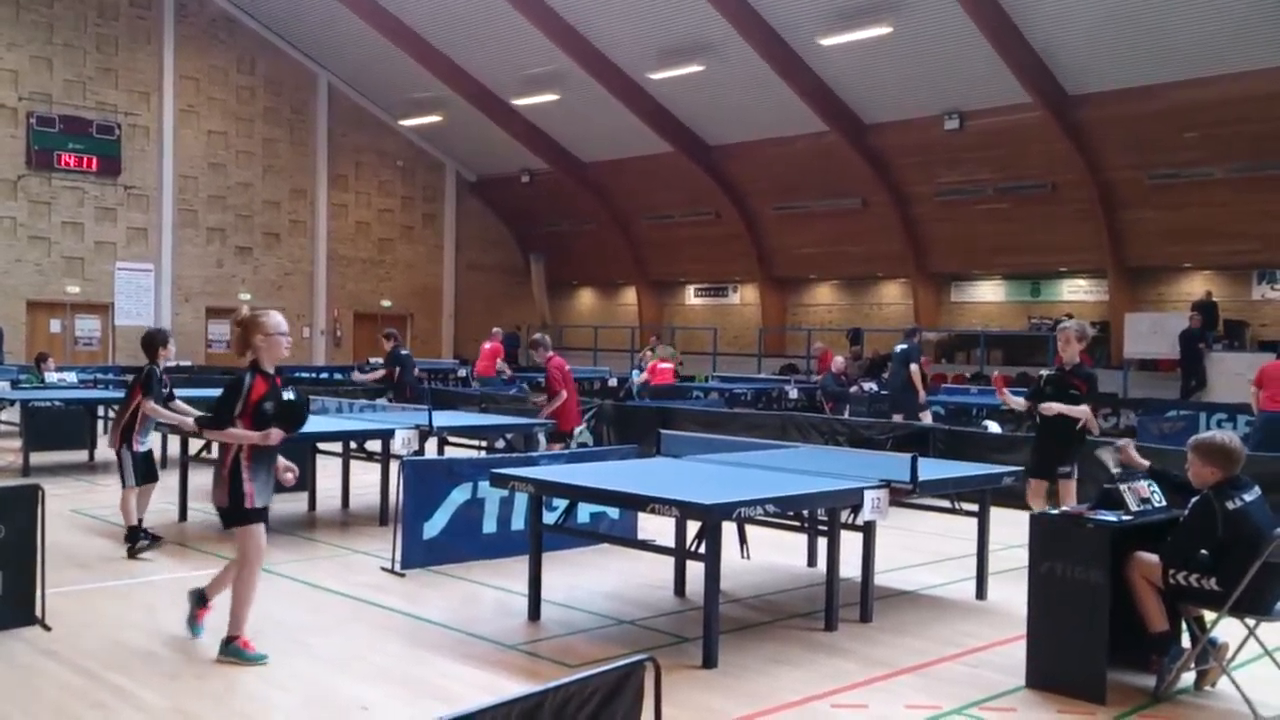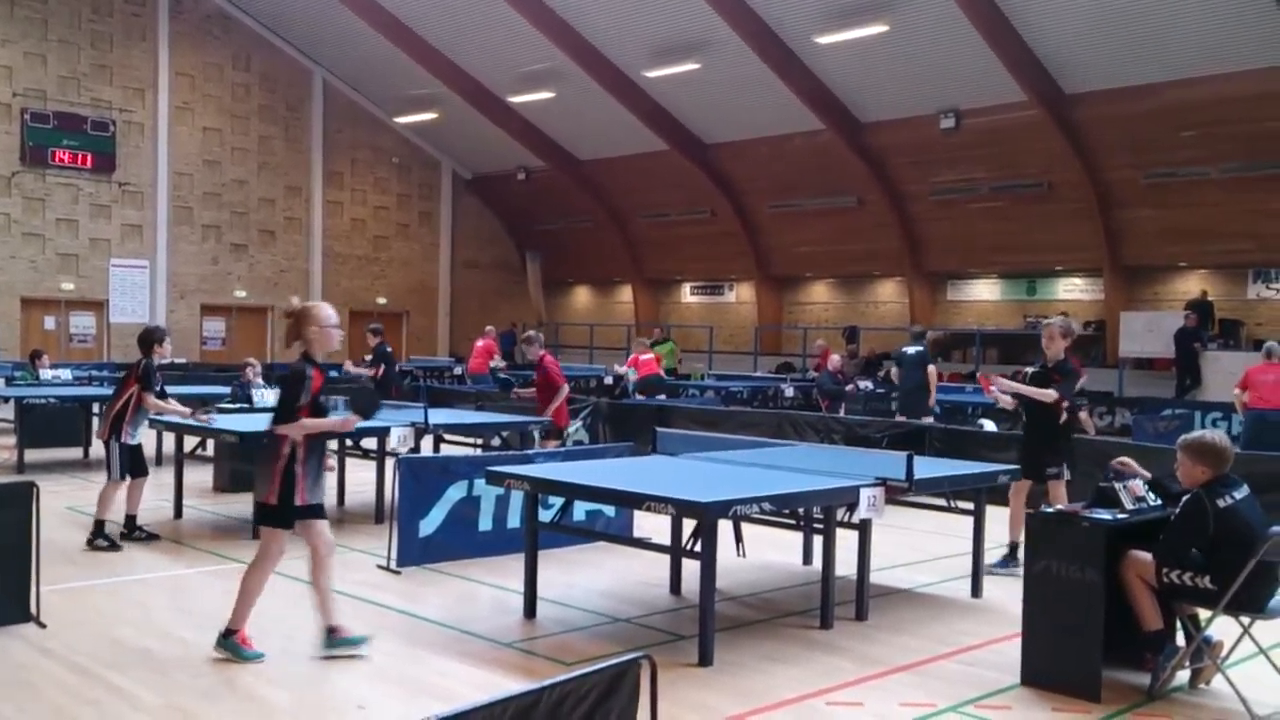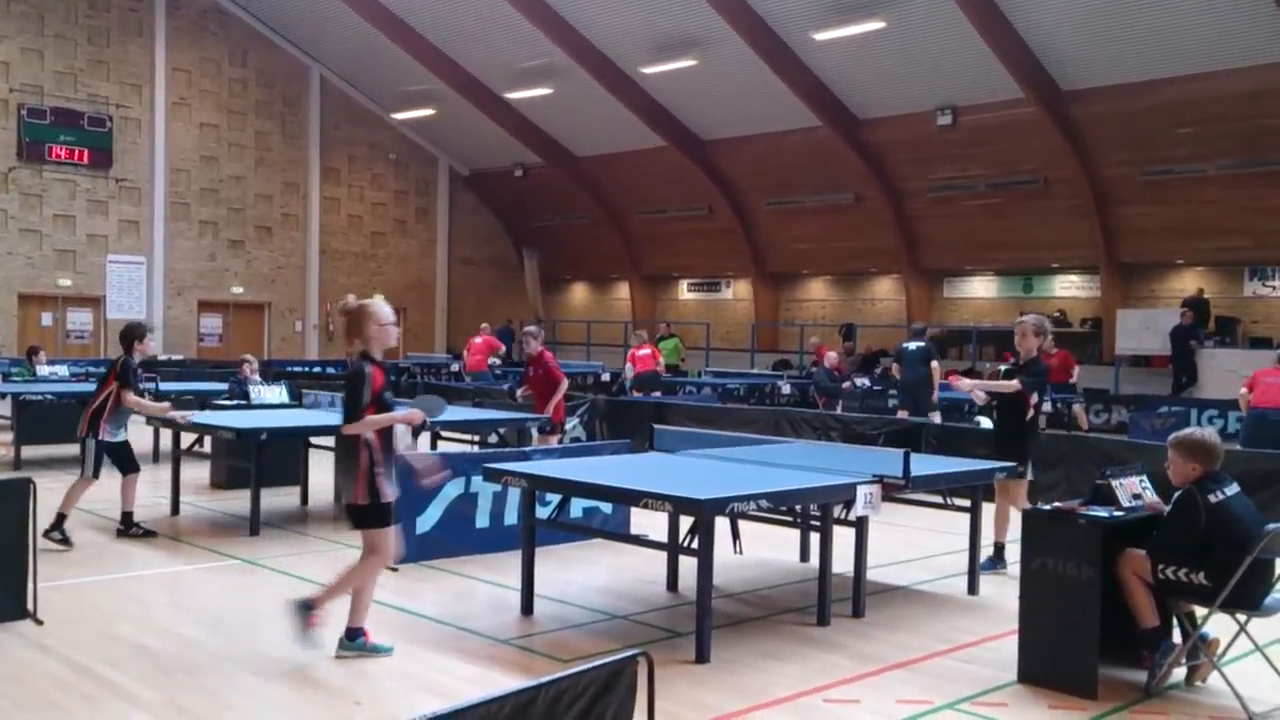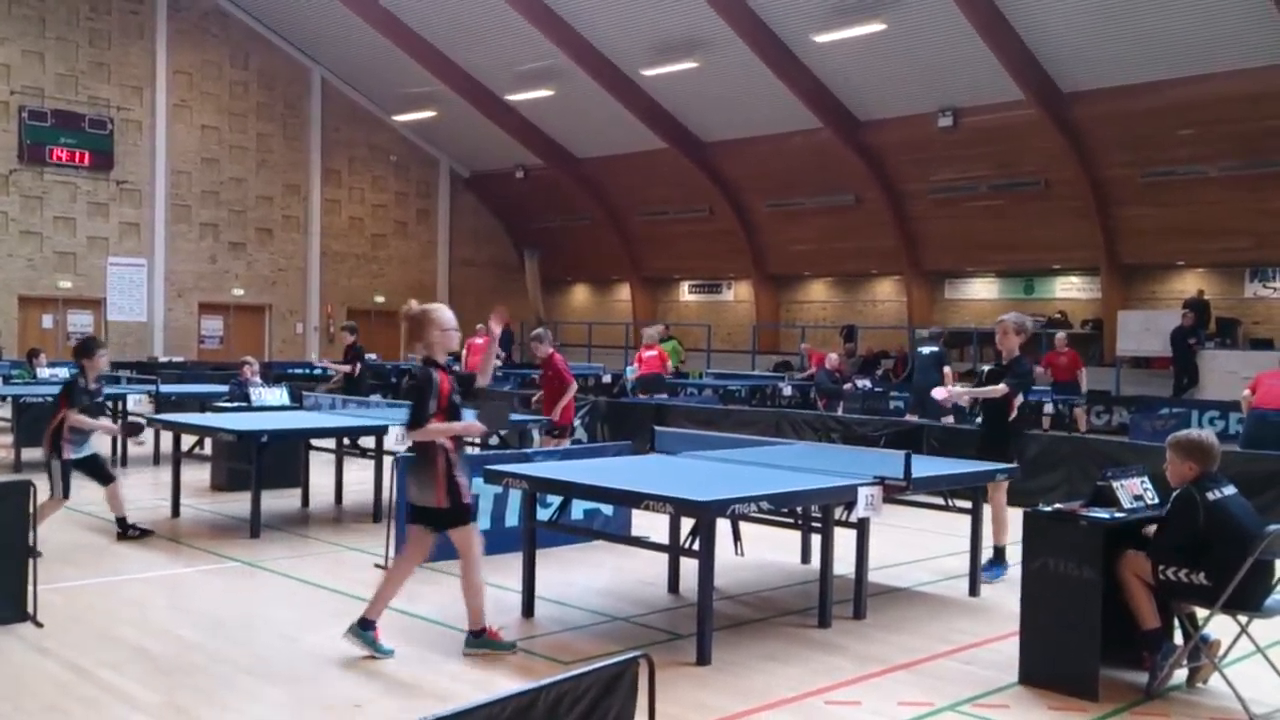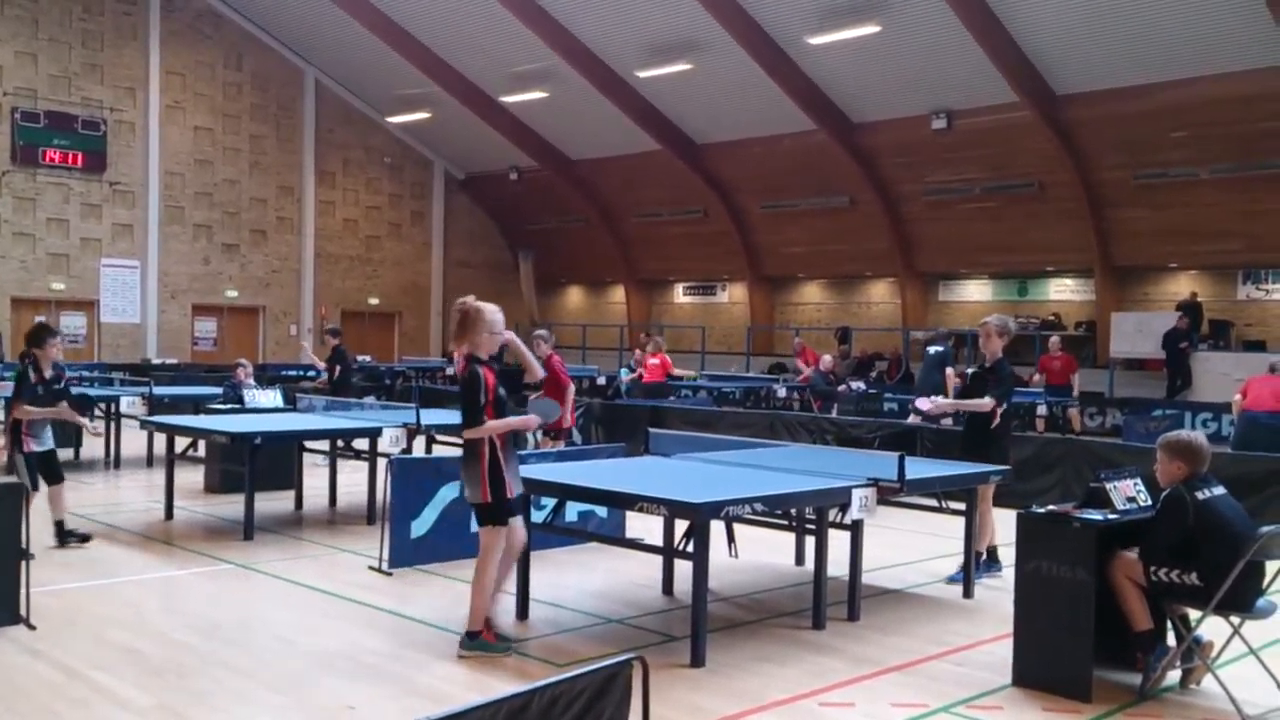
dt=0.3s
person 1, frame 1
left shoulder: (273, 382)
right shoulder: (244, 382)
right elbow: (211, 429)
left wrist: (277, 460)
right wrist: (258, 437)
left hip: (259, 480)
right hip: (237, 479)
left knee: (248, 555)
right knee: (254, 554)
left ankle: (203, 597)
right ankle: (234, 640)
person 1, frame 2
left shoulder: (316, 372)
right shoulder: (301, 373)
right elbow: (284, 425)
left wrist: (319, 454)
right wrist: (336, 422)
left hip: (305, 477)
right hip: (286, 475)
left knee: (323, 548)
right knee: (271, 554)
left ankle: (332, 632)
right ankle: (232, 635)
person 1, frame 3
left shoulder: (378, 370)
right shoulder: (362, 372)
right elbow: (351, 425)
right wrist: (401, 417)
left hip: (377, 472)
right hip: (364, 472)
left knee: (378, 552)
right knee: (383, 552)
left ankle: (355, 634)
right ankle: (312, 605)
person 1, frame 4
left shoulder: (444, 373)
right shoulder: (428, 377)
left elbow: (482, 380)
right elbow: (414, 431)
left wrist: (492, 342)
right wrist: (462, 428)
left hip: (431, 476)
right hip: (440, 475)
left knee: (413, 554)
right knee: (473, 550)
left ankle: (366, 624)
right ankle: (478, 633)
person 1, frame 5
left shoulder: (489, 369)
right shoulder: (474, 374)
left elbow: (535, 375)
right elbow: (470, 430)
left wrist: (516, 343)
right wrist: (517, 422)
left hip: (500, 470)
right hip: (487, 471)
left knee: (514, 542)
right knee: (493, 551)
left ankle: (483, 619)
right ankle: (474, 635)
person 2, frame 1
left shoulder: (1208, 504)
right shoulder: (1246, 487)
left elbow: (1171, 555)
right elbow: (1183, 485)
right wrist: (1141, 464)
left hip: (1239, 591)
left knee: (1137, 564)
right knee: (1180, 569)
left ankle: (1169, 653)
right ankle: (1204, 646)
person 2, frame 2
left shoulder: (1199, 502)
right shoulder: (1235, 486)
left elbow: (1165, 554)
right wrist: (1142, 474)
left hip: (1233, 589)
right hip: (1258, 585)
left knee: (1131, 563)
right knee: (1172, 568)
left ankle: (1163, 651)
right ankle: (1199, 645)
person 2, frame 3
left shoulder: (1190, 497)
right shoulder: (1225, 485)
left elbow: (1158, 551)
right wrist: (1166, 511)
left hip: (1229, 586)
right hip: (1254, 582)
left knee: (1128, 561)
right knee: (1168, 568)
left ankle: (1160, 649)
right ankle: (1195, 642)
person 2, frame 4
left shoulder: (1188, 496)
right shoulder: (1223, 487)
left elbow: (1159, 551)
left wrist: (1156, 536)
right wrist: (1162, 534)
left hip: (1229, 586)
right hip: (1254, 583)
left knee: (1128, 562)
right knee: (1171, 568)
left ankle: (1161, 651)
right ankle: (1197, 644)
person 2, frame 5
left shoulder: (1177, 496)
right shoulder: (1214, 489)
left elbow: (1150, 553)
left wrist: (1136, 552)
right wrist: (1145, 550)
left hip: (1220, 586)
right hip: (1245, 584)
left knee: (1120, 564)
right knee: (1161, 570)
left ankle: (1153, 653)
right ankle: (1190, 646)
person 3, frame 1
left shoulder: (1087, 377)
right shoulder: (1047, 376)
left elbow: (1086, 411)
right elbow: (1026, 404)
left wrist: (1060, 407)
right wrist: (1009, 399)
left hip: (1069, 444)
right hip: (1043, 442)
left knee: (1067, 500)
right knee: (1034, 496)
person 3, frame 2
left shoulder: (1069, 371)
right shoulder: (1034, 371)
left elbow: (1051, 396)
right elbow: (1012, 403)
left wrist: (1014, 386)
right wrist: (998, 395)
left hip: (1055, 443)
right hip: (1030, 441)
left knee: (1057, 501)
right knee: (1016, 495)
right ankle: (1012, 555)
person 3, frame 3
left shoulder: (1039, 370)
right shoulder: (1007, 368)
left elbow: (1013, 386)
right elbow: (985, 399)
left wrist: (975, 383)
right wrist: (971, 390)
left hip: (1022, 441)
right hip: (1002, 438)
left knee: (1018, 500)
right knee: (1001, 497)
right ankle: (998, 555)
person 3, frame 4
left shoulder: (1023, 369)
right shoulder: (991, 368)
left elbow: (1000, 390)
right elbow: (974, 399)
left wrist: (964, 391)
right wrist: (958, 396)
left hip: (1008, 441)
right hip: (988, 438)
left knee: (997, 498)
right knee: (996, 498)
left ankle: (998, 559)
right ankle: (998, 556)
person 3, frame 5
left shoulder: (1005, 373)
right shoulder: (975, 371)
left elbow: (987, 404)
right elbow: (962, 404)
left wrist: (951, 403)
right wrist: (944, 404)
left hip: (992, 446)
right hip: (972, 442)
left knee: (984, 502)
right knee: (982, 502)
left ankle: (975, 562)
right ankle: (992, 559)
person 4, frame 1
left shoulder: (161, 377)
right shoulder: (150, 373)
left elbow: (174, 403)
right elbow: (148, 407)
left wrist: (201, 416)
right wrist: (181, 421)
left hip: (142, 437)
right hip: (128, 437)
left knee: (150, 482)
right knee: (132, 487)
left ankle: (136, 530)
right ankle: (134, 540)
person 4, frame 2
left shoulder: (153, 372)
right shoulder: (146, 367)
left elbow: (167, 402)
right elbow: (149, 402)
left wrist: (194, 415)
right wrist: (184, 412)
left hip: (131, 432)
right hip: (117, 430)
left knee: (140, 476)
right knee: (116, 480)
left ankle: (130, 527)
right ankle: (96, 533)
person 4, frame 3
left shoulder: (135, 369)
right shoulder: (125, 364)
left elbow: (139, 404)
right elbow: (128, 400)
left wrist: (169, 414)
right wrist: (163, 407)
left hip: (116, 430)
right hip: (97, 429)
left knee: (132, 472)
right knee: (88, 478)
left ankle: (127, 524)
right ankle: (56, 527)
person 4, frame 4
left shoulder: (97, 386)
right shoulder: (74, 384)
left elbow: (97, 421)
right elbow: (71, 418)
left wrist: (122, 431)
right wrist: (107, 427)
left hip: (83, 447)
right hip: (61, 447)
left knee: (110, 483)
right knee: (59, 498)
left ankle: (124, 527)
person 4, frame 5
left shoulder: (59, 372)
right shoulder: (27, 374)
left elbow: (63, 405)
right elbow: (19, 411)
left wrist: (84, 423)
right wrist: (55, 412)
left hip: (44, 437)
right hip: (23, 438)
left knee: (57, 482)
right knee: (30, 490)
left ankle: (62, 532)
